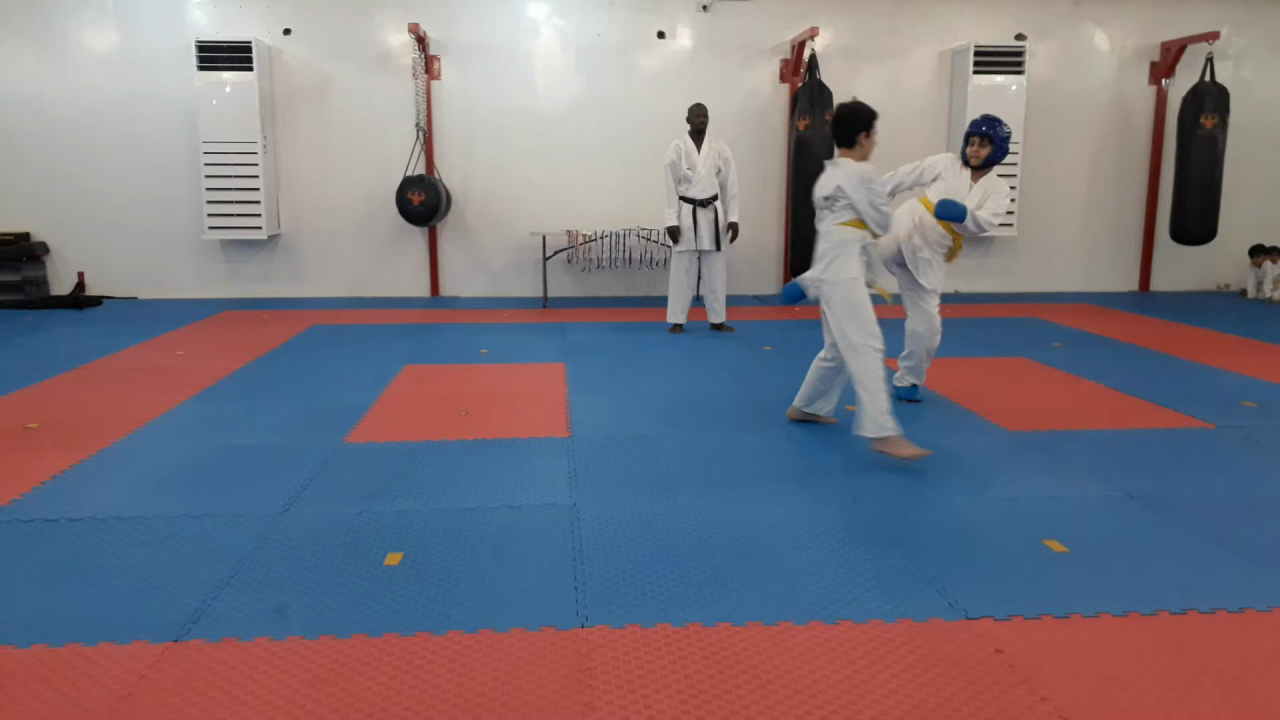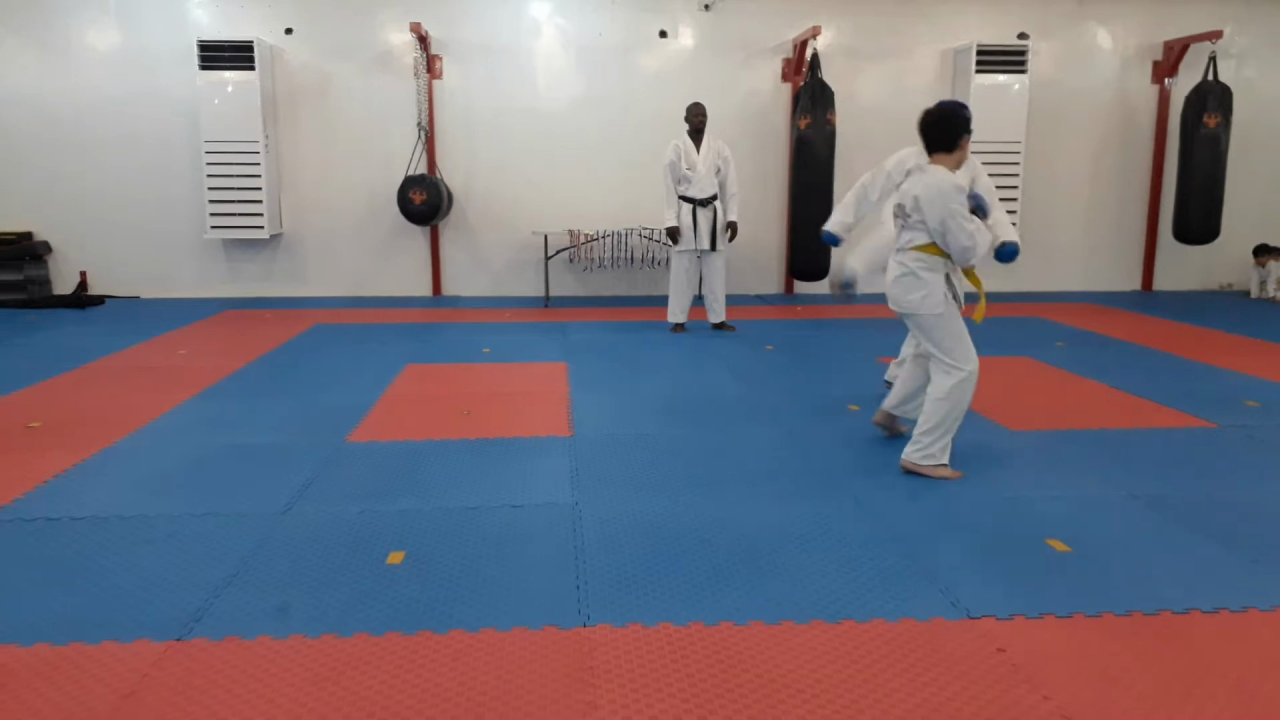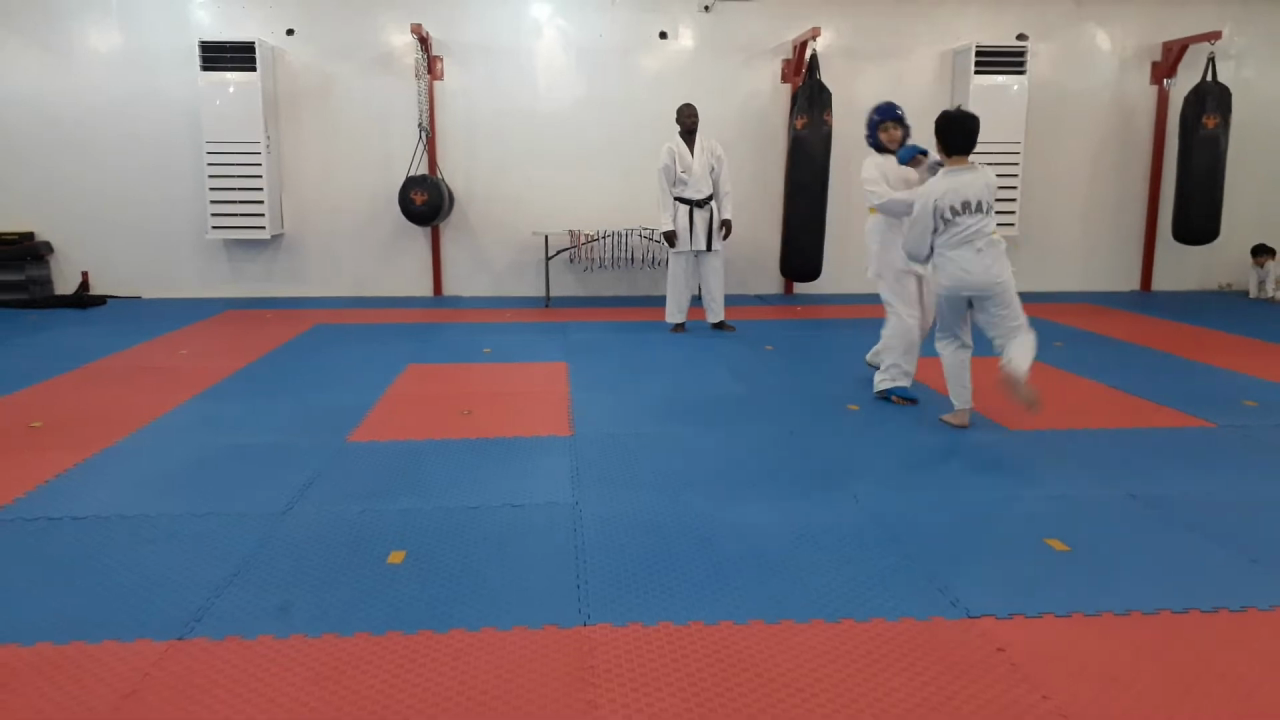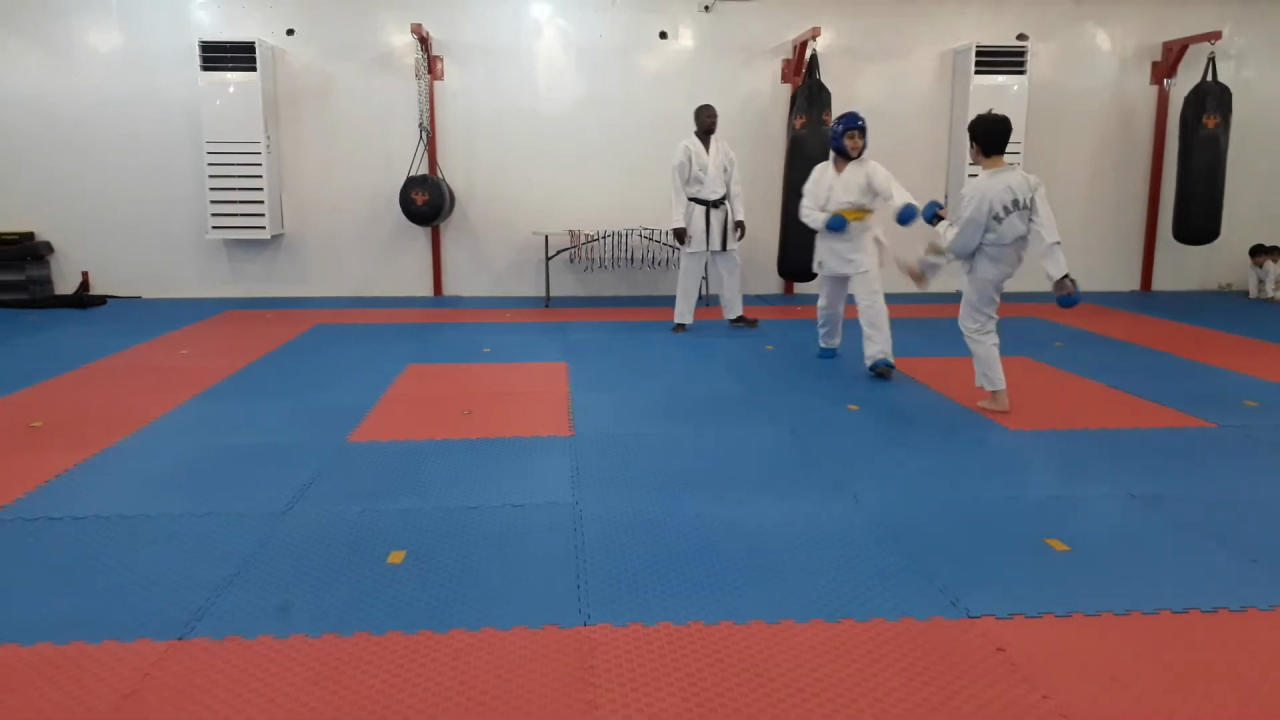
dt=0.5s
person 1, frame 1
left shoulder: (826, 179)
right shoulder: (859, 173)
right elbow: (880, 222)
left hip: (833, 270)
right hip: (842, 271)
left knee: (837, 347)
right knee: (865, 346)
left ankle: (807, 406)
right ankle: (883, 432)
person 1, frame 2
left shoulder: (914, 179)
right shoulder: (947, 186)
right elbow: (965, 251)
right wrist: (978, 224)
left hip: (904, 282)
right hip: (924, 288)
left knee: (928, 352)
right knee: (958, 369)
left ankle: (891, 412)
right ankle: (923, 455)
person 1, frame 3
left shoulder: (931, 192)
right shoulder: (987, 181)
left elbow: (916, 250)
left hip: (951, 277)
right hip: (990, 272)
left knee: (952, 341)
right knee: (1015, 334)
left ankle: (961, 409)
right ankle: (1016, 370)
person 1, frame 4
left shoulder: (976, 191)
right shoulder: (1028, 181)
left elbow: (961, 246)
right elbow: (1044, 227)
left wrist: (943, 224)
right wrist: (1060, 274)
left hip: (988, 266)
right hip: (1008, 258)
left knee: (978, 326)
left ankle: (998, 394)
right ankle: (922, 270)
person 2, frame 1
left shoulder: (998, 191)
right shoulder: (945, 163)
left elbow: (982, 222)
right elbow: (903, 177)
left wrist: (963, 214)
left hip: (929, 254)
right hip: (907, 230)
left knee: (925, 324)
left ankle: (908, 380)
person 2, frame 2
left shoulder: (970, 168)
right shoulder: (911, 157)
left elbow: (989, 206)
right elbow: (870, 187)
left wrist: (1007, 239)
right wrist: (838, 223)
left ankle: (903, 374)
right ankle: (849, 276)
person 2, frame 3
left shoulder: (913, 157)
right shoulder: (872, 166)
right elbow: (886, 201)
left wrist: (924, 161)
right hip: (888, 247)
left knee: (922, 315)
right knee: (904, 316)
left ankle: (881, 360)
right ankle: (893, 382)
person 2, frame 4
left shoulder: (870, 169)
right shoulder: (820, 172)
left elbow: (893, 190)
right elbow: (807, 210)
left wrist: (906, 206)
right wrist: (825, 221)
left hip: (862, 245)
right hip: (830, 245)
left knee: (870, 301)
right knee: (829, 303)
left ankle: (880, 357)
right ankle: (828, 342)
person 3, frame 1
left shoulder: (720, 148)
right shoulder: (677, 148)
left elbow: (729, 185)
right elbow: (671, 187)
left wrist: (733, 218)
right wrist: (671, 220)
left hip: (713, 214)
right hip: (687, 214)
left knee: (716, 269)
right knee: (682, 269)
left ankle: (717, 319)
right ankle: (677, 320)
person 3, frame 2
left shoulder: (719, 148)
right shoulder: (676, 148)
left elbow: (729, 184)
right elbow: (670, 186)
left wrist: (732, 217)
right wrist: (670, 221)
left hip: (712, 213)
right hip: (686, 213)
left knee: (715, 268)
right knee: (683, 269)
left ankle: (717, 318)
right ankle: (678, 319)
person 3, frame 3
left shoulder: (712, 147)
right shoulder: (670, 150)
left elbow: (722, 184)
right elbow: (665, 190)
left wrist: (726, 215)
right wrist: (667, 225)
left hip: (708, 213)
right hip: (683, 215)
left knee: (713, 269)
right knee: (680, 270)
left ankle: (717, 318)
right ankle: (678, 319)
person 3, frame 4
left shoulder: (724, 148)
right shoulder: (686, 148)
left elbow: (734, 185)
right elbow: (678, 188)
left wrist: (739, 216)
right wrist: (678, 222)
left hip: (721, 213)
right hip: (697, 214)
left knee: (730, 266)
right knee: (690, 269)
left ankle: (735, 314)
right ankle: (682, 320)
